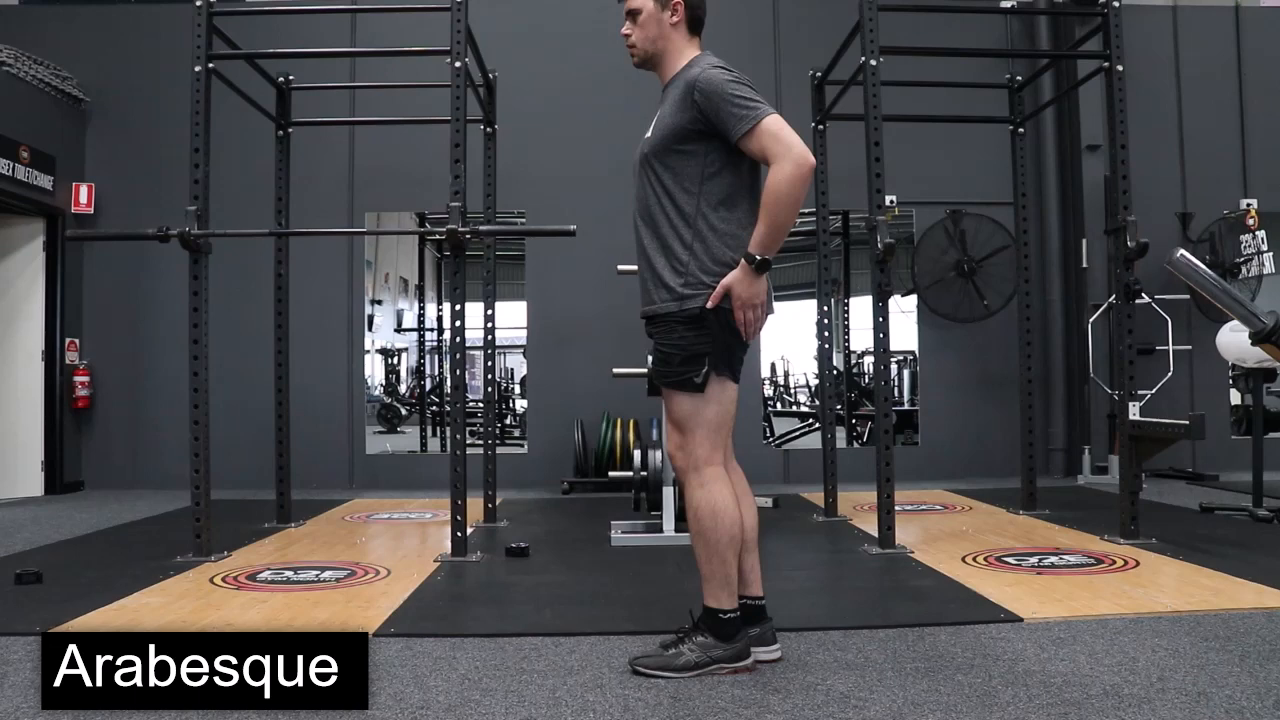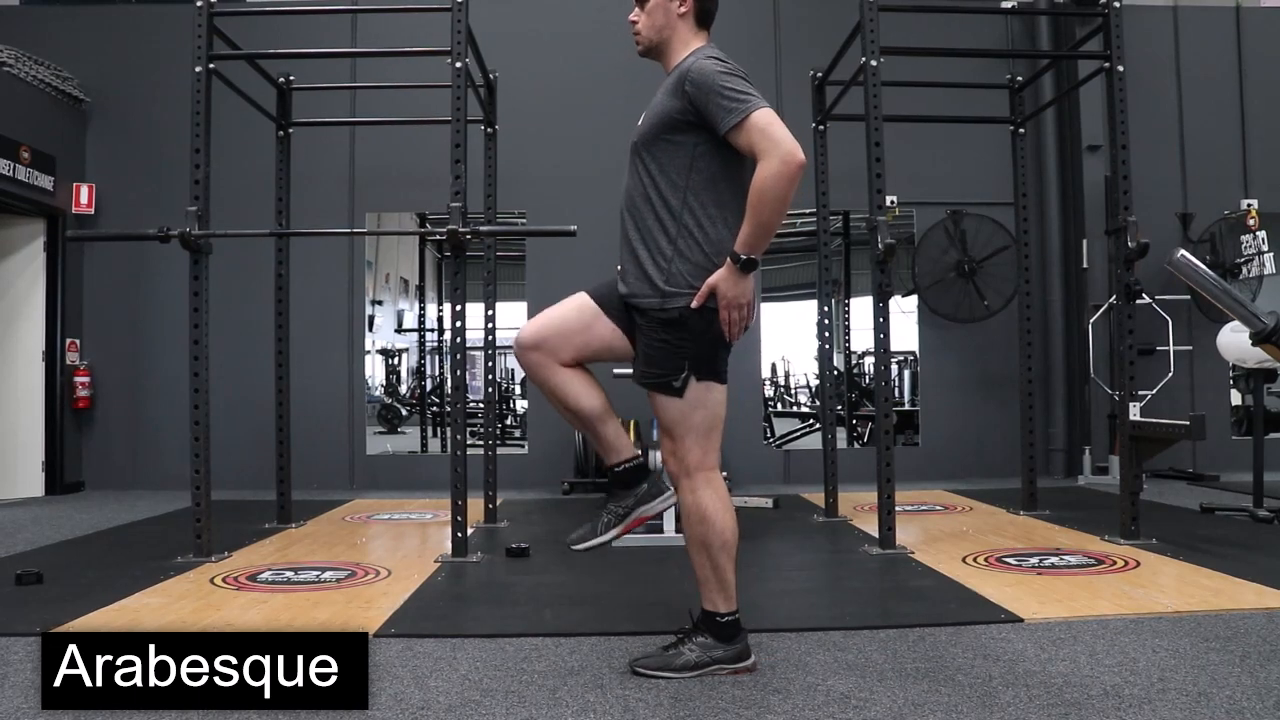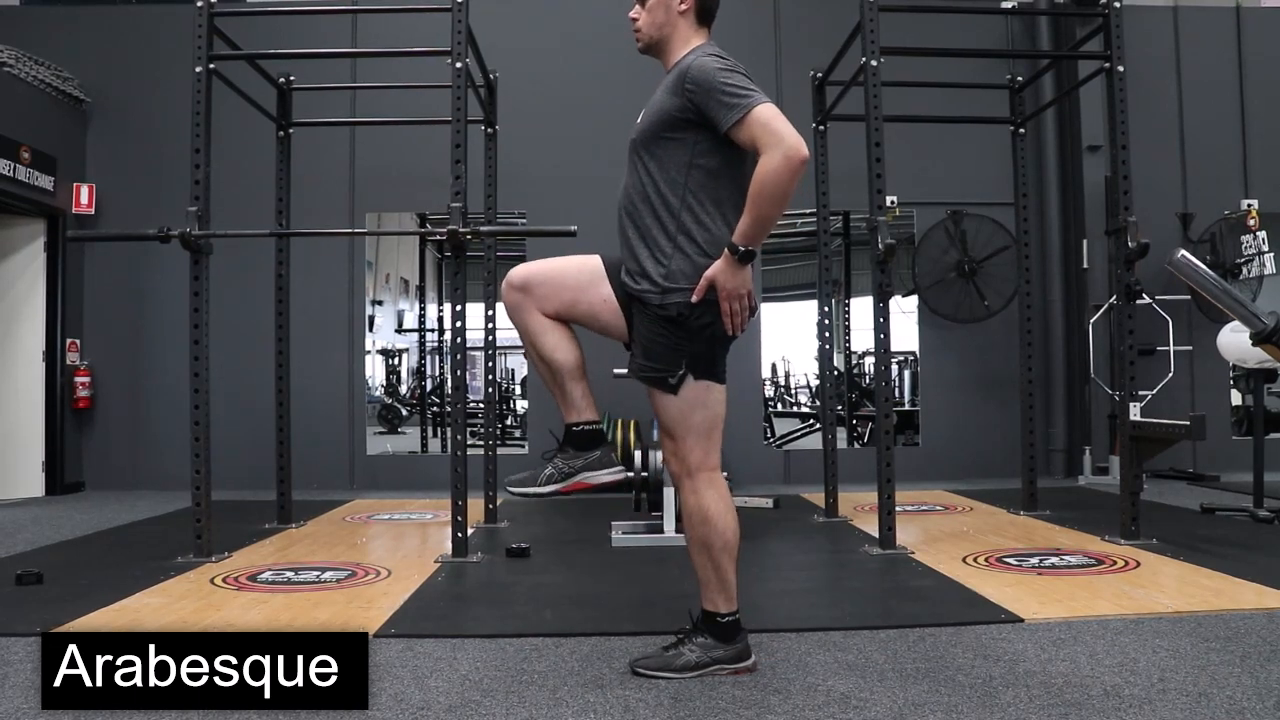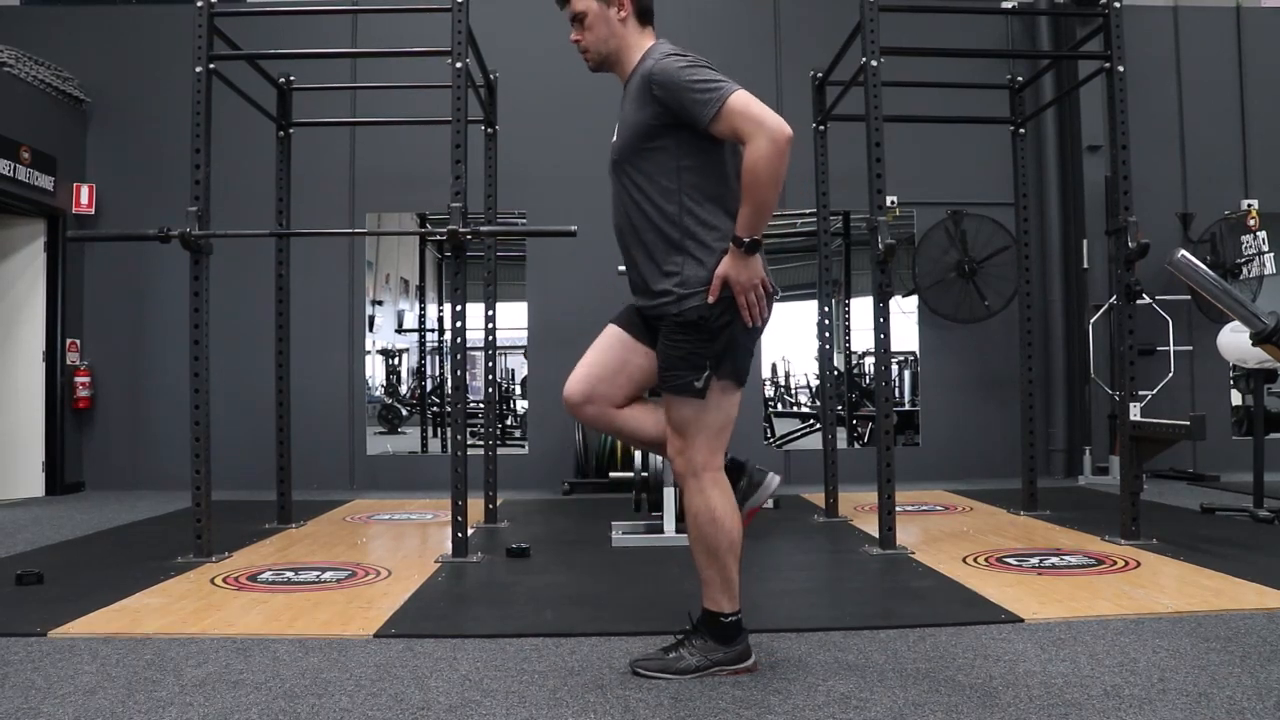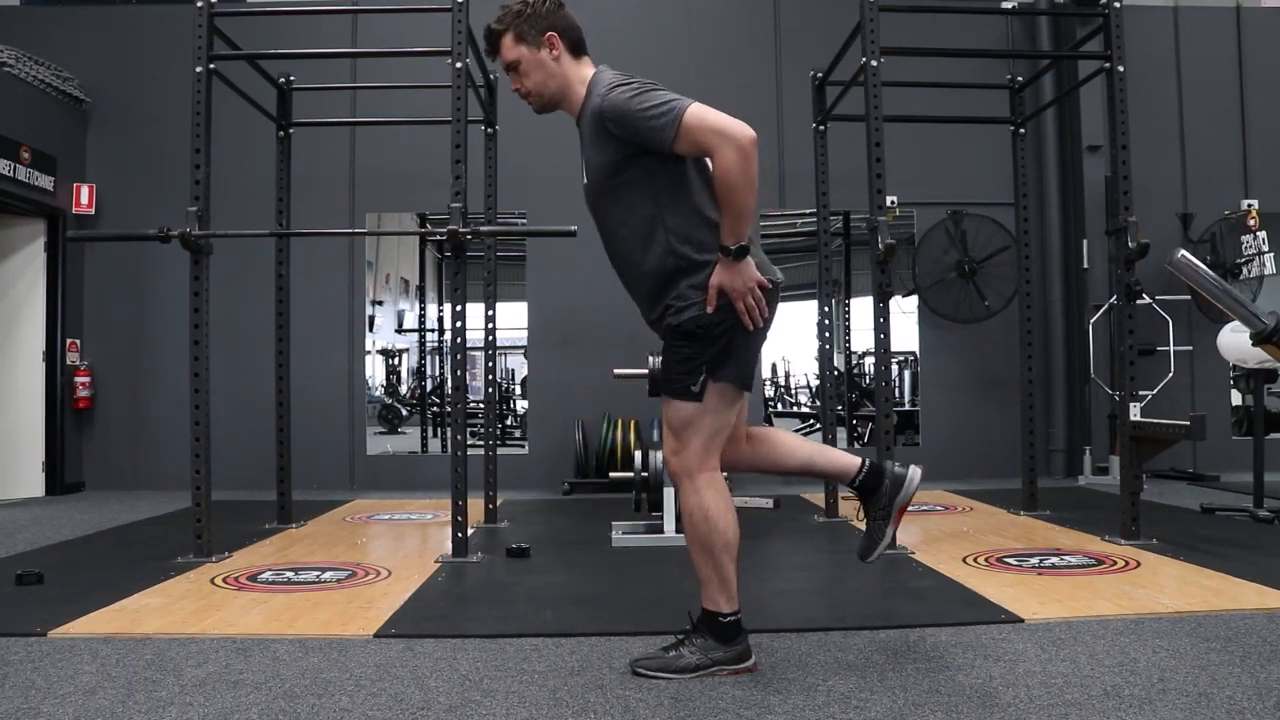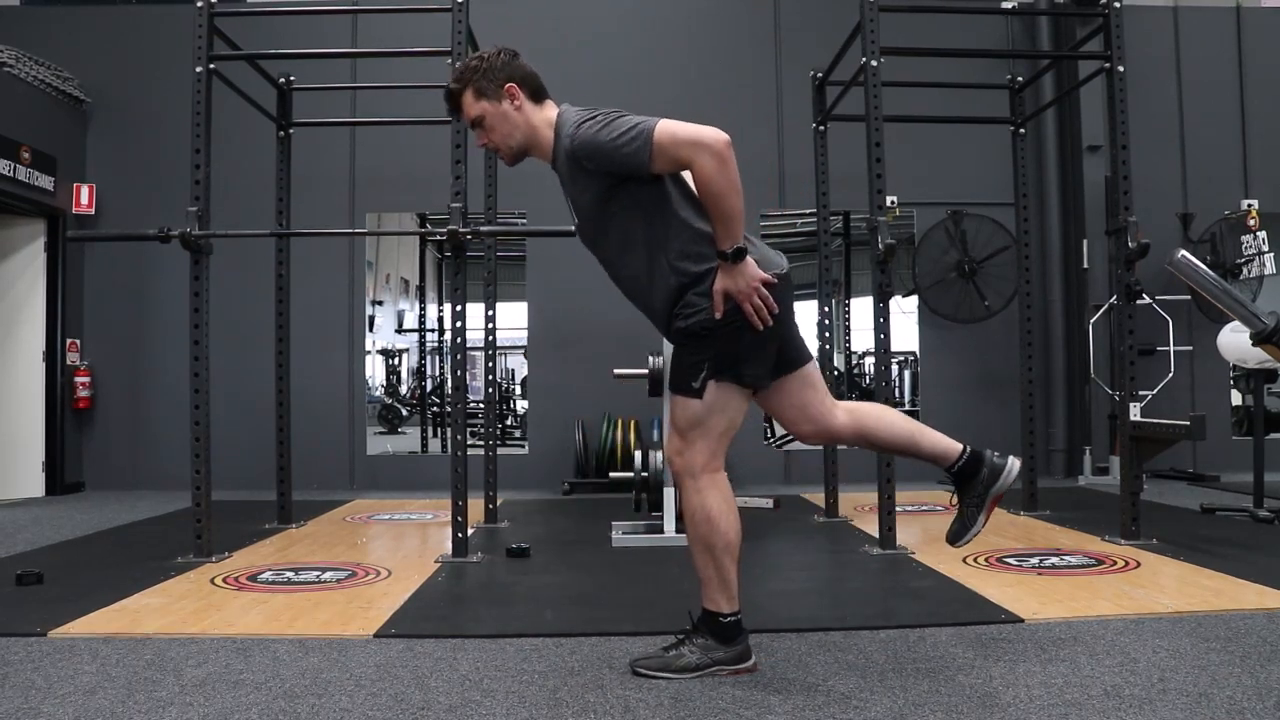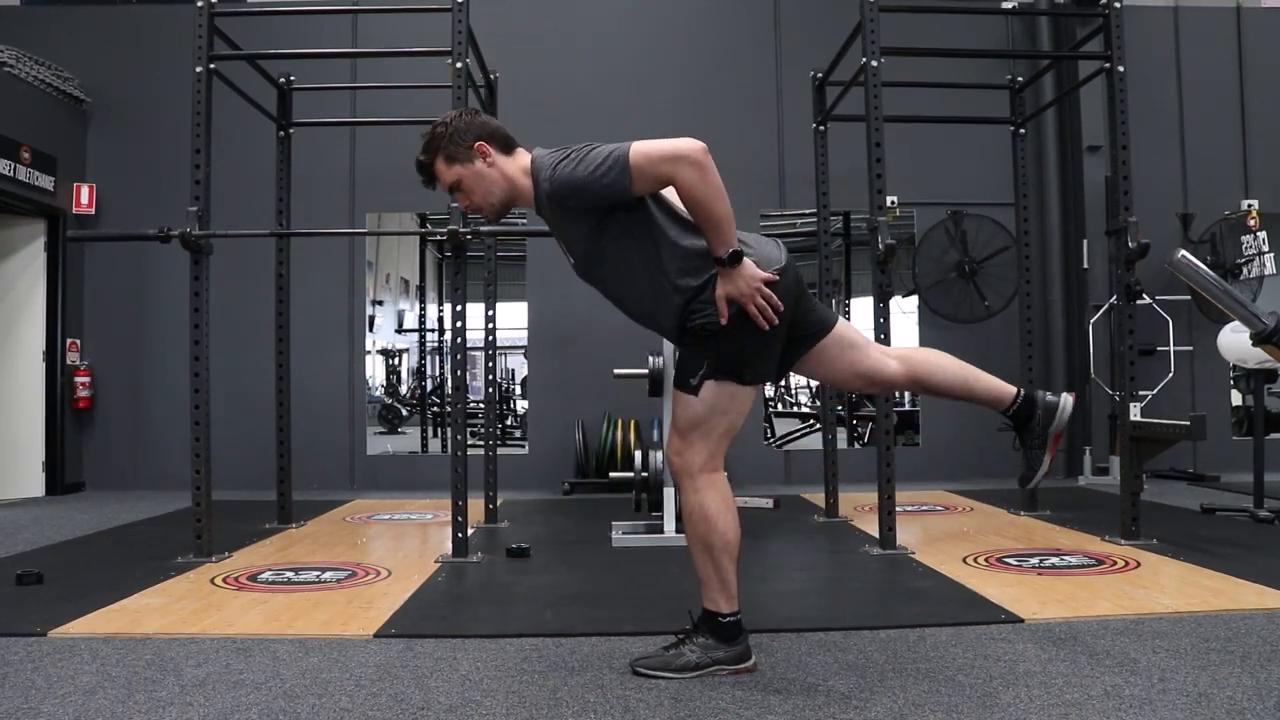
dt=0.7s
person 1, frame 1
left shoulder: (709, 81)
right shoulder: (677, 96)
left elbow: (795, 161)
left wrist: (753, 266)
left hip: (703, 304)
right hip: (681, 305)
left knee: (698, 461)
right knee: (712, 462)
left ankle: (722, 630)
right ankle: (750, 617)
person 1, frame 2
left shoulder: (705, 73)
right shoulder: (681, 85)
left elbow: (784, 157)
left wrist: (740, 265)
left hip: (689, 299)
right hip: (649, 291)
left knee: (691, 466)
right knee: (536, 344)
left ankle: (722, 635)
right ankle: (631, 478)
person 1, frame 3
left shoulder: (704, 70)
right shoulder: (681, 82)
left elbow: (787, 152)
left wrist: (738, 255)
left hip: (686, 292)
right hip: (651, 282)
left knee: (693, 467)
right knee: (524, 286)
left ankle: (723, 635)
right ankle: (586, 444)
person 1, frame 4
left shoulder: (666, 71)
right shoulder: (641, 87)
left elbow: (770, 135)
left wrist: (743, 249)
left hip: (708, 294)
right hip: (670, 295)
left knee: (694, 463)
right knee: (588, 396)
left ankle: (723, 637)
right ankle: (733, 474)
person 1, frame 5
left shoulder: (614, 101)
right shoulder: (596, 115)
left elbow: (735, 140)
right elbow: (700, 165)
left wrist: (735, 255)
left hip: (714, 298)
right hip: (701, 299)
left knee: (689, 461)
right knee: (721, 446)
left ankle: (722, 635)
right ankle: (873, 478)
person 1, frame 6
left shoulder: (586, 136)
right shoulder: (576, 152)
left elbow: (709, 146)
right elbow: (683, 175)
left wrist: (731, 258)
left hip: (723, 297)
right hip: (733, 296)
left knee: (693, 461)
right knee: (823, 422)
left ankle: (722, 635)
right ankle: (974, 465)
person 1, frame 7
left shoulder: (565, 176)
right shoulder: (559, 192)
left elbow: (688, 155)
right elbow: (667, 191)
left wrist: (729, 261)
left hip: (733, 298)
right hip: (754, 292)
left knee: (693, 462)
right knee: (878, 367)
left ankle: (723, 633)
right ankle: (1029, 408)
